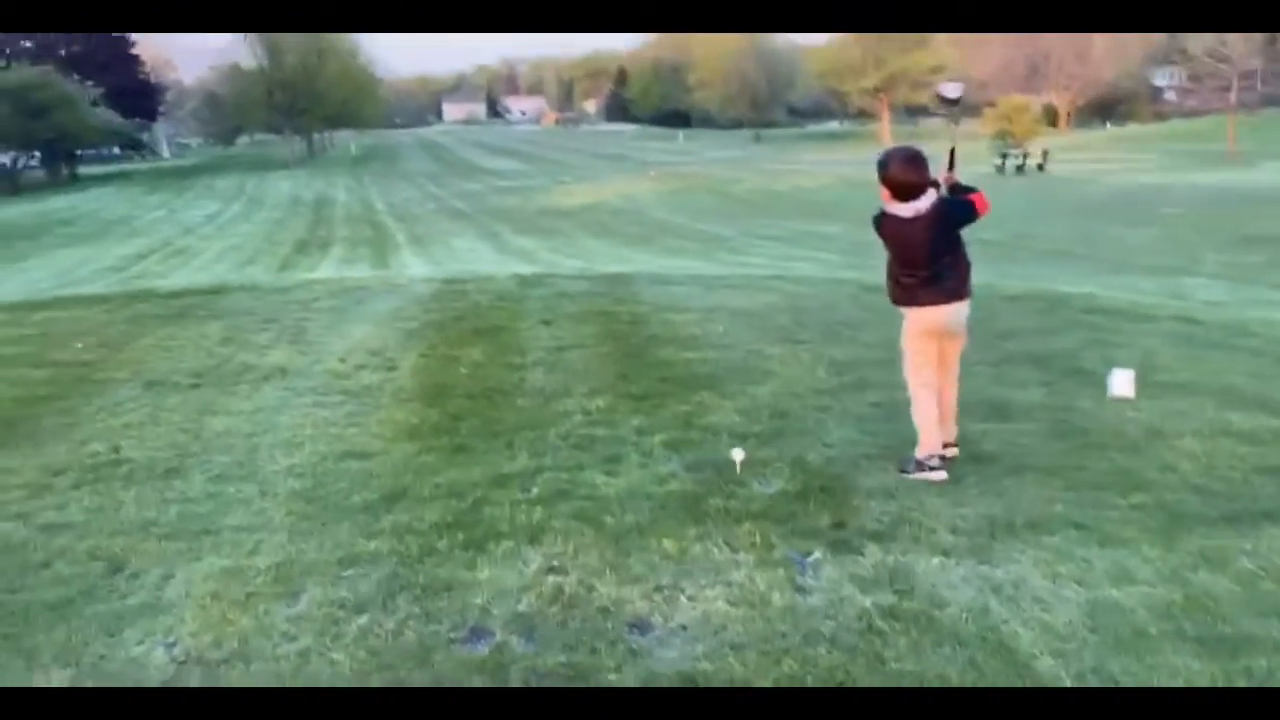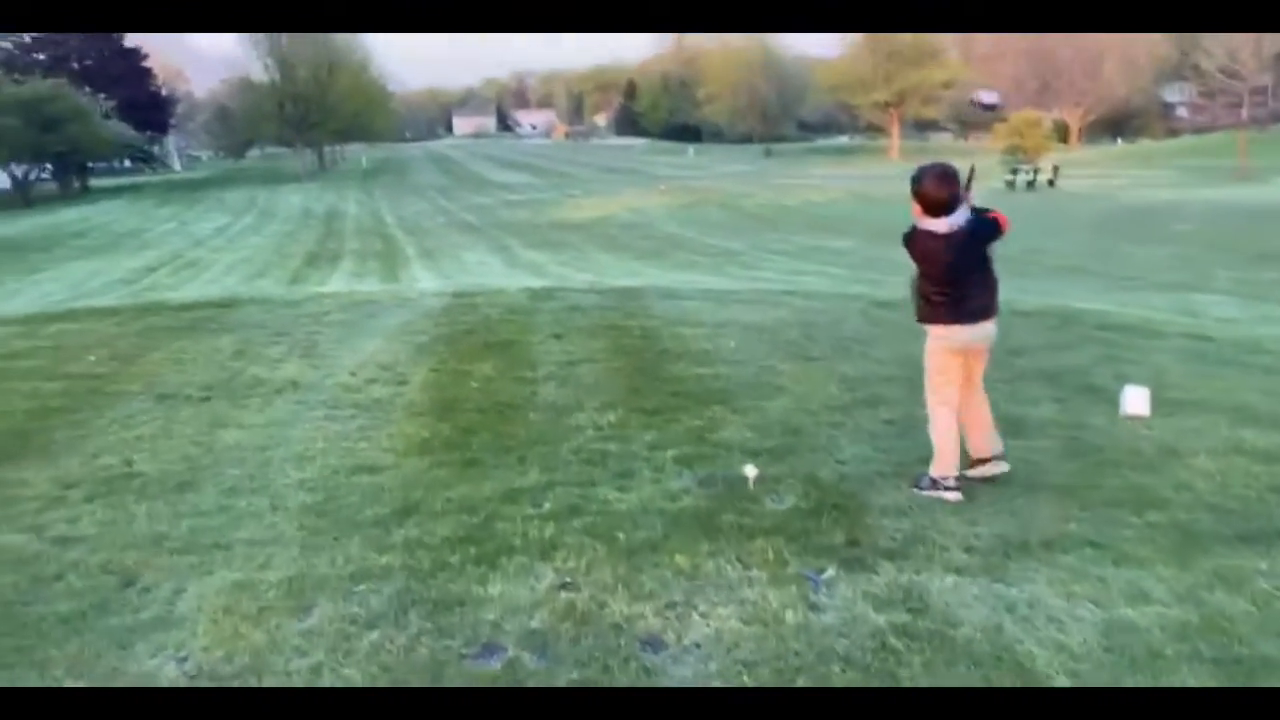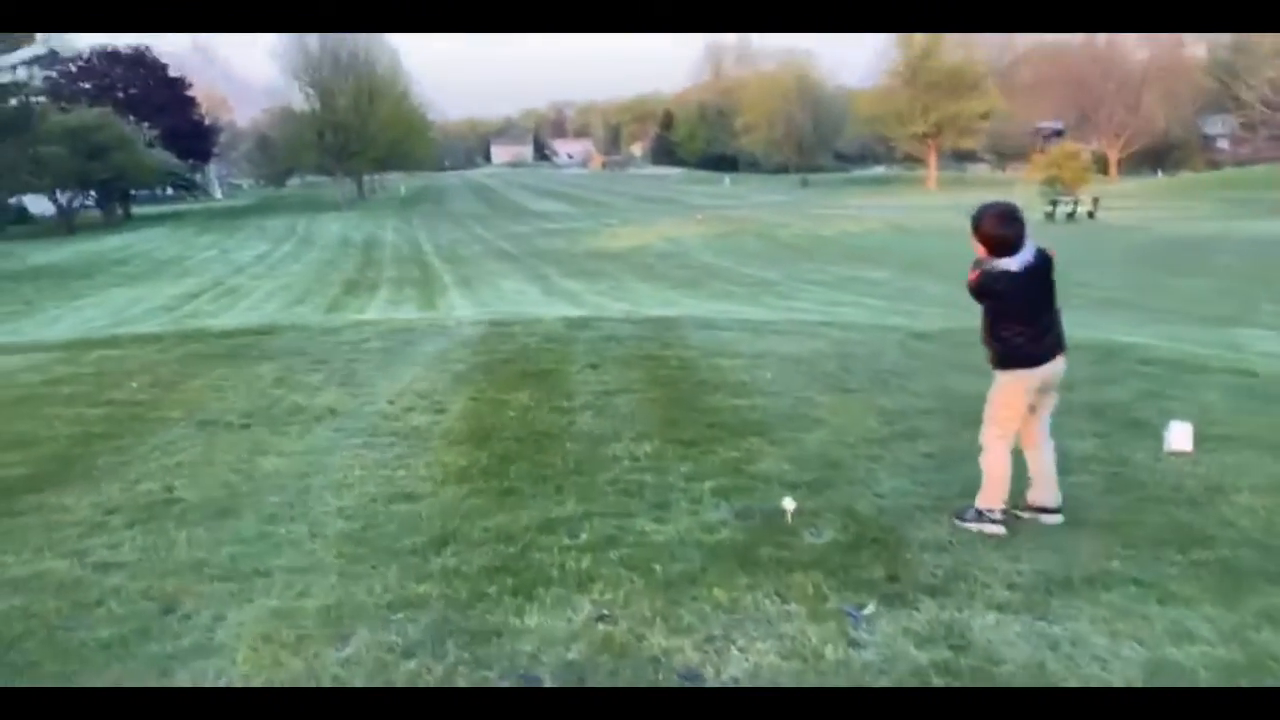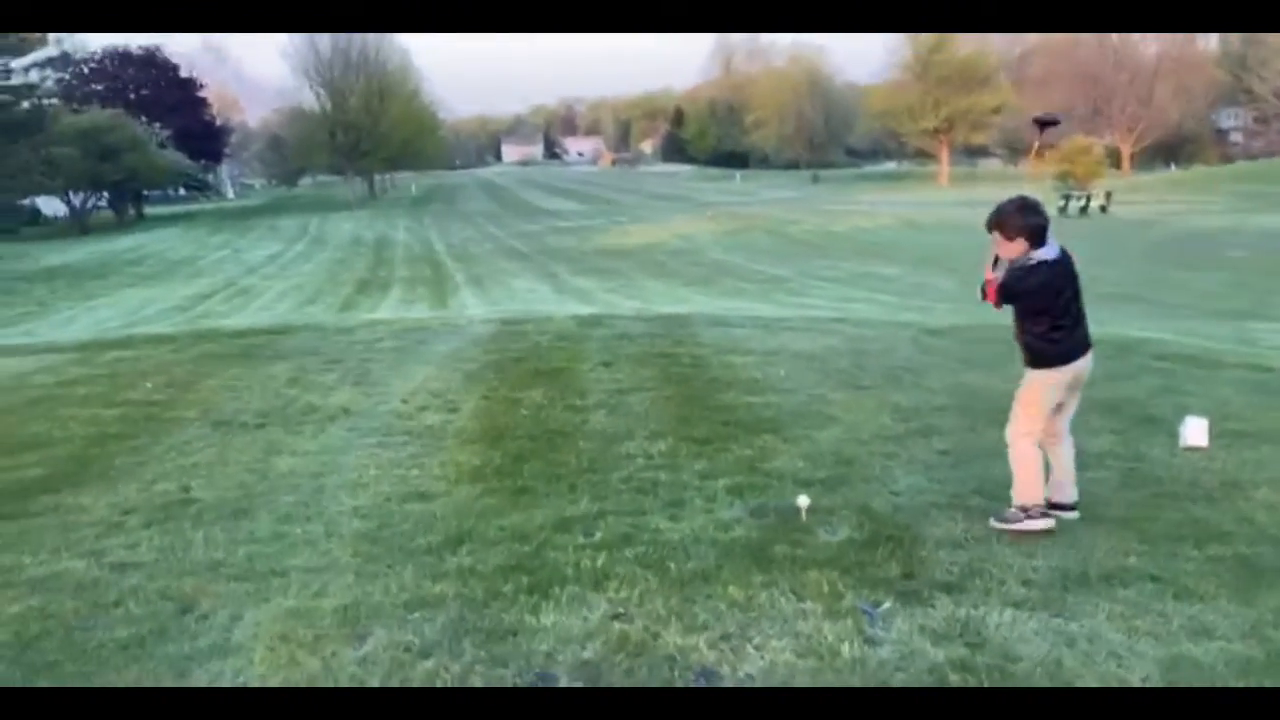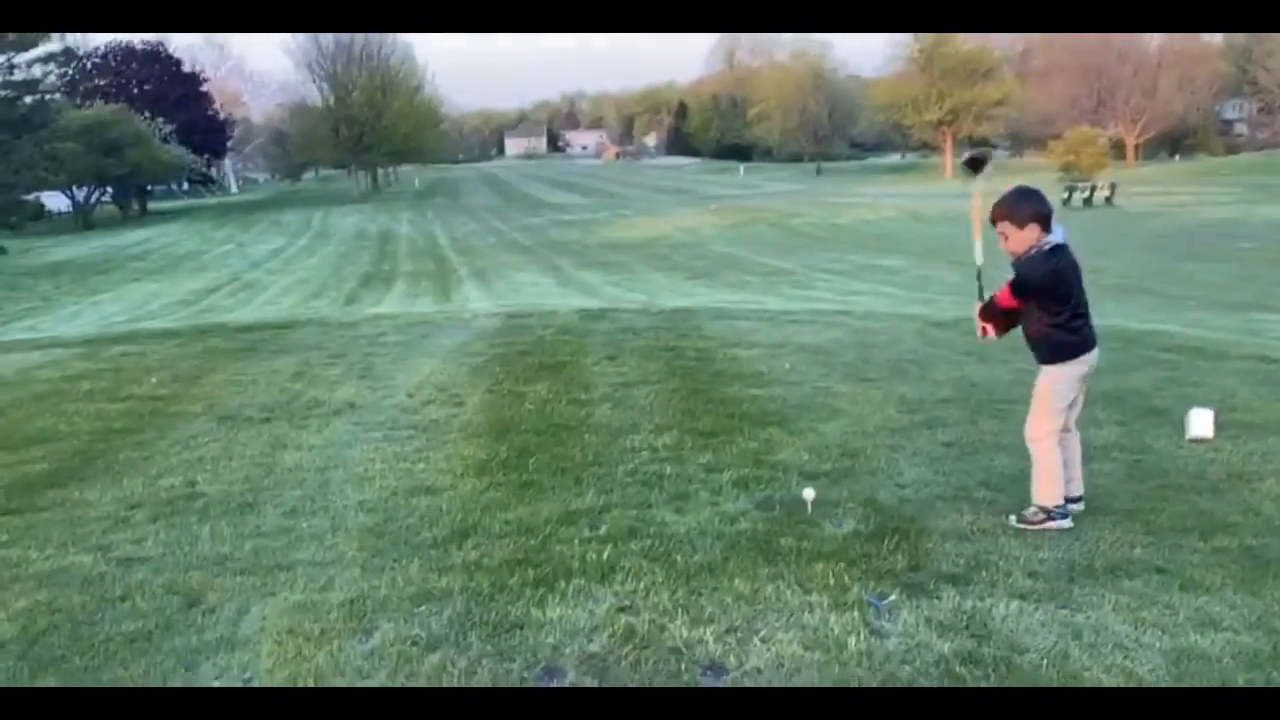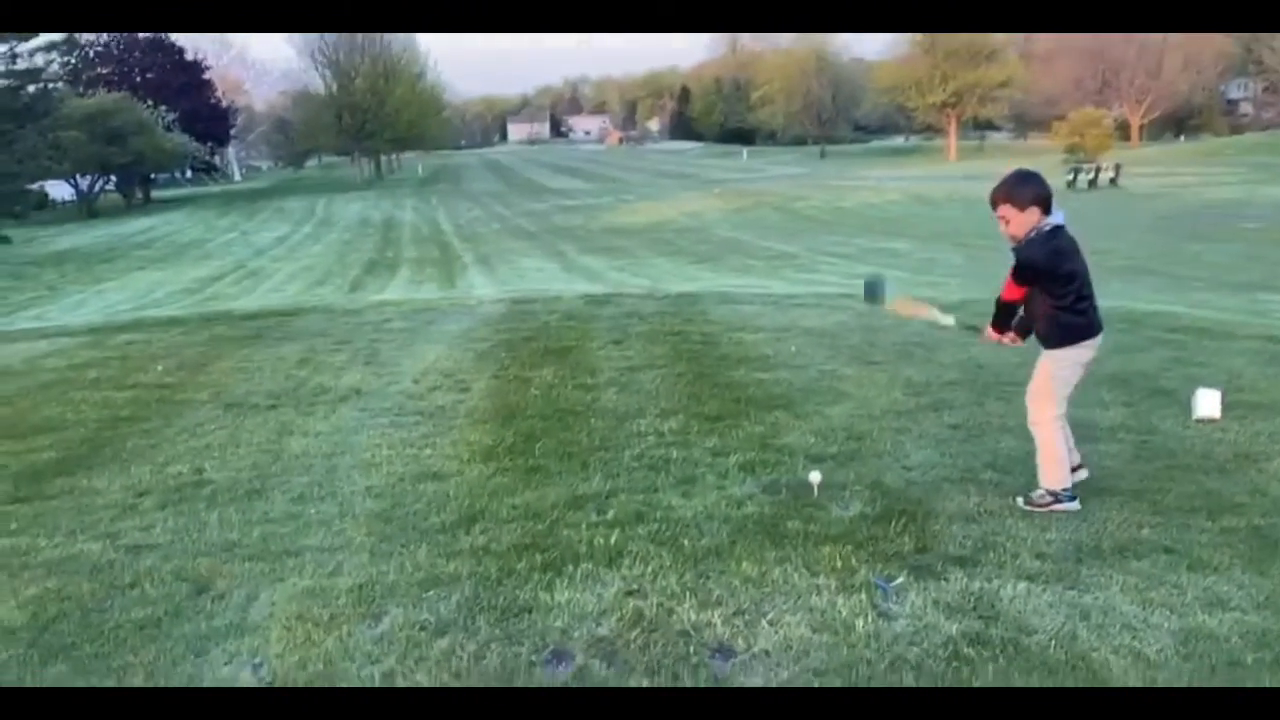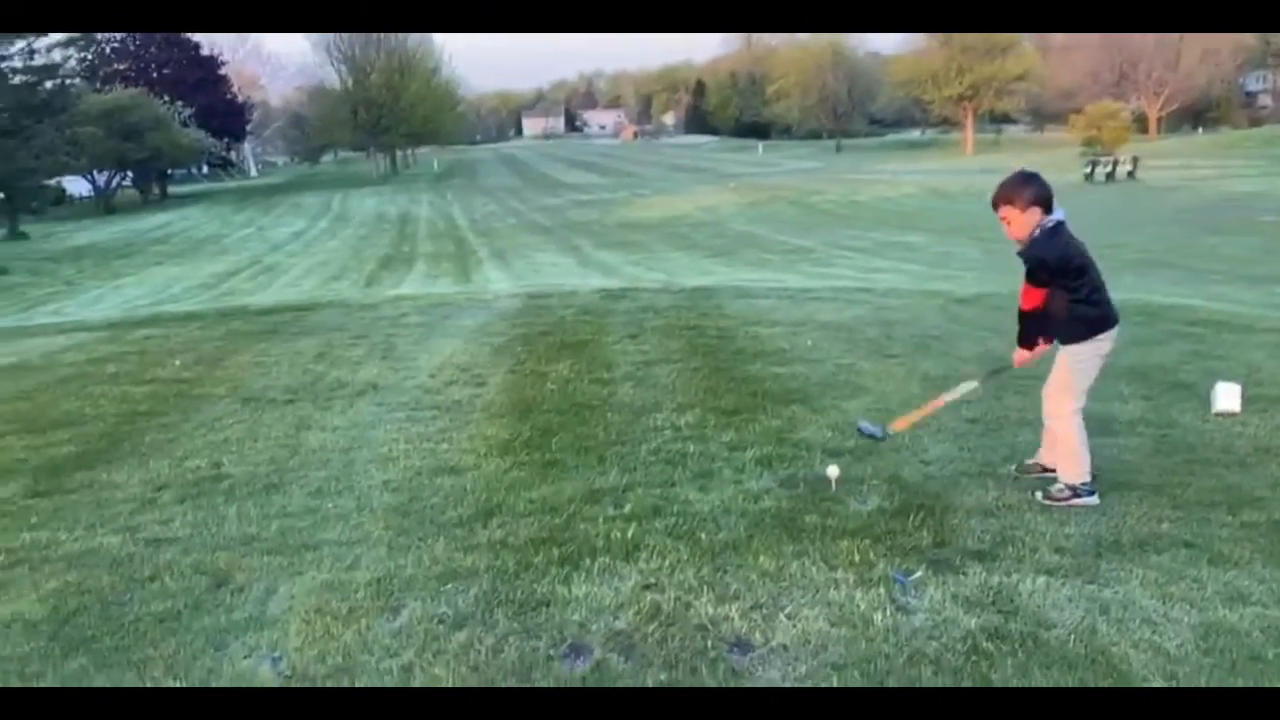
dt=0.2s
person 1, frame 1
left shoulder: (883, 223)
right shoulder: (946, 211)
right elbow: (980, 202)
left wrist: (937, 190)
right wrist: (952, 186)
left hip: (919, 314)
right hip: (956, 306)
left knee: (922, 385)
right knee: (947, 376)
left ankle: (929, 457)
right ankle: (945, 438)
person 1, frame 2
left shoulder: (916, 240)
right shoulder: (980, 227)
right elbow: (1000, 221)
right wrist: (967, 206)
left hip: (945, 332)
right hip: (983, 325)
left knee: (942, 404)
right knee: (971, 393)
left ankle: (944, 477)
right ankle: (990, 454)
person 1, frame 3
left shoulder: (989, 283)
right shoulder: (1042, 262)
left wrist: (981, 263)
right wrist: (1015, 242)
left hip: (1017, 370)
right hip: (1053, 362)
left knee: (995, 438)
right knee: (1037, 433)
left ankle: (989, 510)
right ankle: (1046, 502)
person 1, frame 4
left shoulder: (1020, 281)
right shoulder: (1060, 260)
left elbow: (995, 294)
left wrist: (990, 278)
right wrist: (1003, 276)
left hip: (1049, 367)
right hip: (1077, 358)
left knee: (1021, 433)
right knee: (1055, 432)
left ankle: (1030, 508)
right ankle: (1063, 499)
person 1, frame 5
left shoulder: (1035, 270)
right shoulder: (1054, 255)
left elbow: (1006, 301)
left wrist: (983, 315)
right wrist: (998, 323)
left hip: (1062, 360)
right hip: (1079, 353)
left knee: (1041, 431)
right knee: (1063, 427)
left ankle: (1051, 507)
right ankle: (1071, 493)
person 1, frame 6
left shoulder: (1034, 253)
right shoulder: (1055, 240)
left elbow: (1011, 296)
left wrist: (998, 327)
right wrist: (1018, 329)
left hip: (1068, 342)
right hip: (1078, 335)
left knee: (1043, 412)
right knee: (1043, 402)
left ankle: (1059, 490)
right ankle: (1069, 463)
person 1, frame 7
left shoulder: (1041, 252)
right shoulder: (1053, 241)
left elbow: (1032, 305)
left wrist: (1024, 345)
right wrist: (1044, 338)
left hip: (1088, 336)
right hip: (1077, 332)
left knee: (1064, 406)
right knee: (1056, 397)
left ankle: (1078, 484)
right ankle: (1052, 459)
